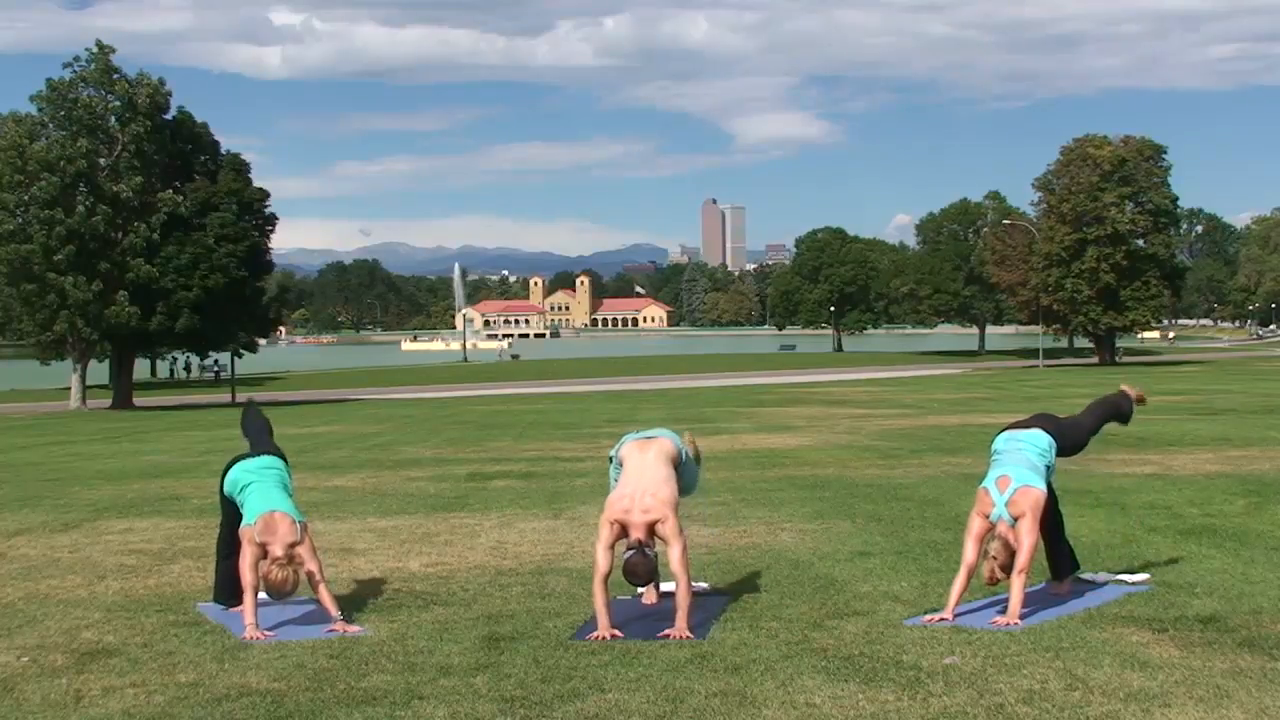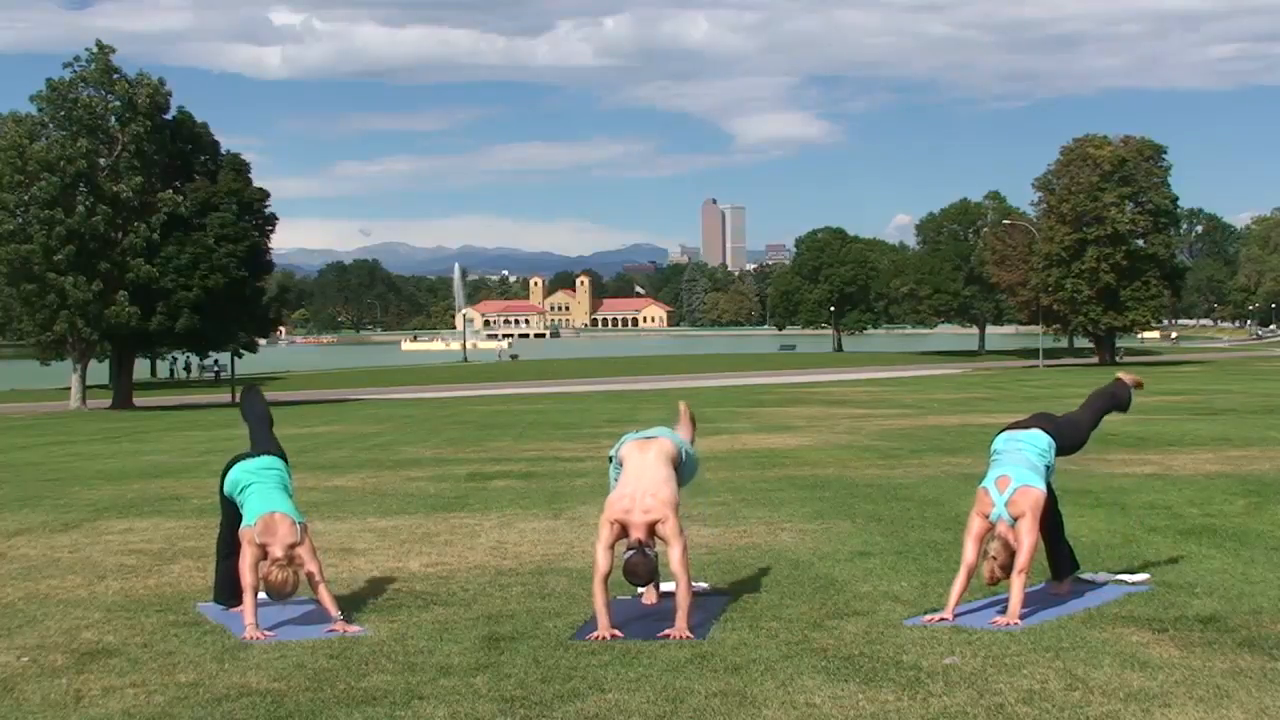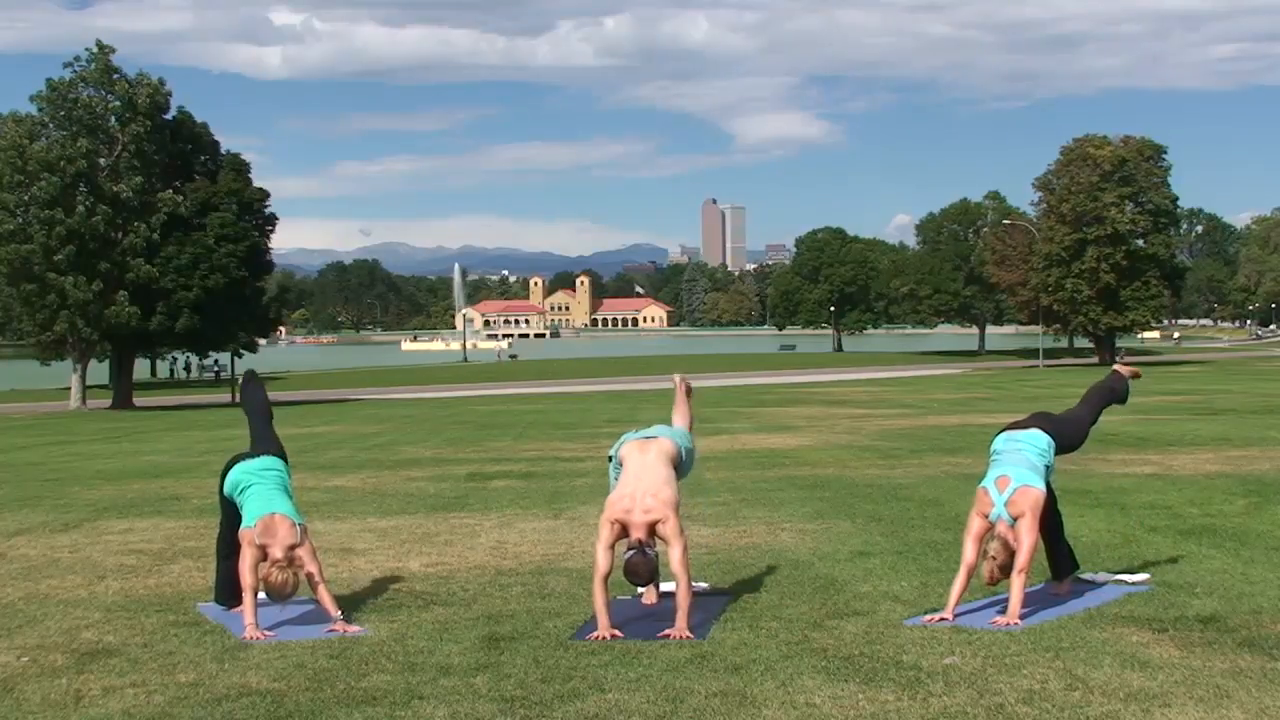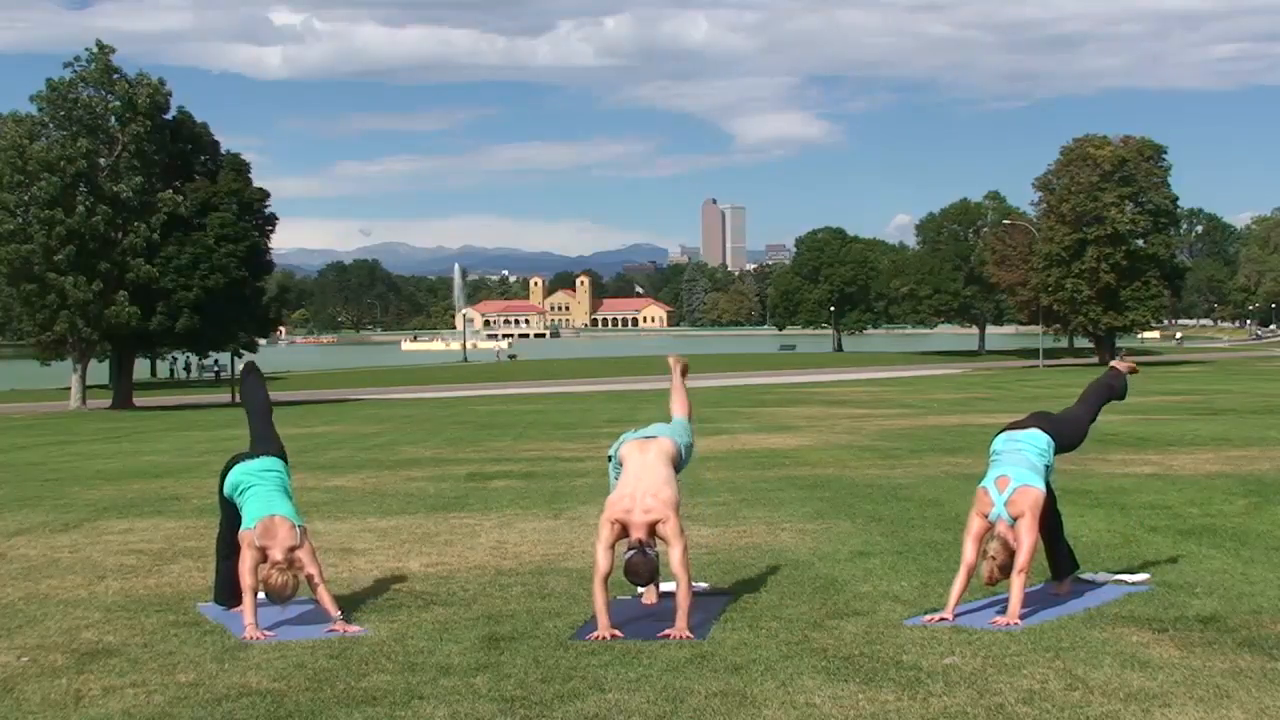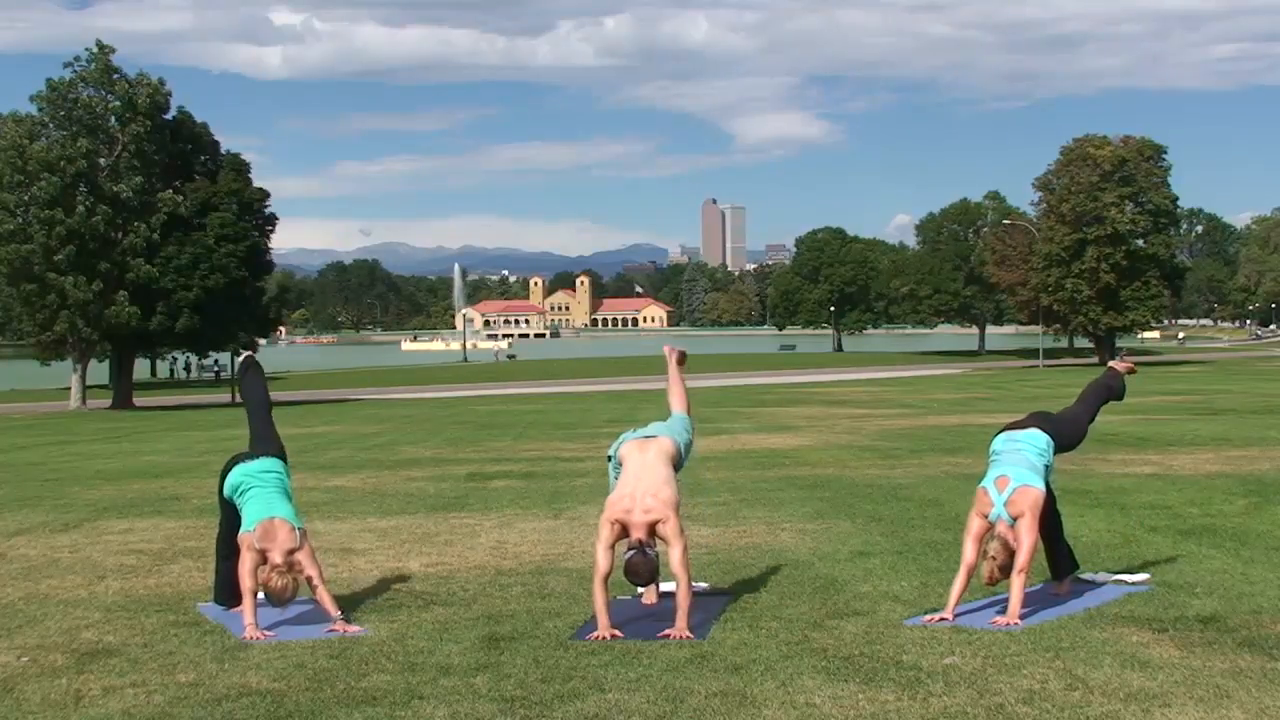
dt=0.1s
person 1, frame 1
left shoulder: (298, 538)
right shoulder: (253, 539)
left elbow: (318, 581)
right elbow: (249, 587)
left wrist: (338, 618)
right wrist: (250, 626)
left hip: (272, 465)
right hip: (237, 475)
left knee: (261, 437)
right knee: (230, 542)
left ankle: (251, 411)
right ankle: (228, 598)
person 1, frame 2
left shoulder: (299, 539)
right shoulder: (252, 540)
left elbow: (318, 581)
right elbow: (249, 587)
left wrist: (338, 618)
right wrist: (250, 626)
left hip: (272, 464)
right hip: (237, 475)
left knee: (262, 427)
right knee: (230, 543)
left ankle: (249, 395)
right ankle: (227, 598)
person 1, frame 3
left shoulder: (298, 541)
right shoulder: (252, 542)
left elbow: (318, 582)
right elbow: (248, 588)
left wrist: (339, 617)
right wrist: (250, 626)
left hip: (271, 464)
right hip: (238, 475)
left knee: (261, 420)
right knee: (230, 542)
left ankle: (250, 380)
right ankle: (227, 599)
person 1, frame 4
left shoulder: (298, 542)
right shoulder: (252, 543)
left elbow: (318, 583)
right elbow: (248, 589)
left wrist: (338, 618)
right wrist: (250, 626)
left hip: (271, 465)
right hip: (238, 475)
left knee: (261, 415)
right knee: (229, 542)
left ankle: (249, 372)
right ankle: (227, 599)
person 1, frame 5
left shoulder: (297, 543)
right shoulder: (251, 545)
left elbow: (318, 584)
right elbow: (247, 590)
left wrist: (339, 618)
right wrist: (250, 626)
left hip: (270, 467)
right hip: (237, 475)
left knee: (261, 413)
right knee: (229, 542)
left ankle: (248, 363)
right ankle: (226, 599)
person 2, frame 1
left shoulder: (663, 518)
right shoulder: (612, 519)
left elbow: (682, 577)
right elbow: (600, 578)
left wrist: (680, 627)
right wrist: (604, 626)
left hip: (667, 442)
right hip: (627, 446)
left knee: (687, 487)
left ankle: (690, 447)
right ankle: (650, 586)
person 2, frame 2
left shoulder: (665, 519)
right shoulder: (611, 520)
left elbow: (681, 578)
right elbow: (600, 577)
left wrist: (681, 626)
right wrist: (603, 626)
left hip: (668, 444)
right hip: (628, 446)
left knee: (686, 475)
left ankle: (684, 413)
right ankle: (651, 584)
person 2, frame 3
left shoulder: (665, 517)
right shoulder: (612, 519)
left elbow: (682, 576)
right elbow: (600, 577)
left wrist: (682, 625)
right wrist: (603, 625)
left hip: (667, 443)
right hip: (627, 446)
left knee: (682, 432)
left ankle: (681, 389)
right ankle: (650, 584)
person 2, frame 4
left shoulder: (666, 519)
right shoulder: (612, 520)
left elbow: (682, 577)
right elbow: (601, 576)
left wrist: (681, 626)
right wrist: (603, 625)
left hip: (667, 442)
right hip: (627, 446)
left knee: (681, 422)
left ankle: (676, 371)
right ankle: (650, 584)
person 2, frame 5
left shoulder: (665, 518)
right shoulder: (612, 520)
left elbow: (682, 576)
right elbow: (600, 576)
left wrist: (682, 625)
right wrist: (603, 625)
left hip: (667, 442)
right hip: (626, 447)
left knee: (680, 417)
left ankle: (672, 361)
right ankle: (650, 585)
person 3, frame 1
left shoulder: (1026, 508)
right shoulder: (982, 511)
left elbow: (1020, 570)
right elbow: (966, 566)
left wrist: (1013, 615)
right wrist: (948, 610)
left hip: (1045, 438)
right hip: (1008, 440)
left knee: (1089, 420)
right knee: (1048, 516)
left ankle: (1125, 396)
right ankle: (1063, 575)
person 3, frame 2
left shoulder: (1026, 509)
right shoulder: (982, 512)
left elbow: (1020, 570)
right elbow: (966, 565)
left wrist: (1013, 614)
right wrist: (948, 610)
left hip: (1045, 438)
right hip: (1008, 440)
left knee: (1089, 414)
right knee: (1048, 518)
left ankle: (1123, 384)
right ankle: (1063, 575)
person 3, frame 3
left shoulder: (1025, 508)
right shoulder: (981, 511)
left elbow: (1021, 569)
right elbow: (966, 566)
left wrist: (1013, 614)
right wrist: (948, 609)
left hip: (1044, 437)
right hip: (1007, 440)
left knee: (1085, 412)
right knee: (1047, 519)
left ankle: (1118, 376)
right ankle: (1063, 575)
person 3, frame 4
left shoulder: (1025, 509)
right shoulder: (981, 511)
left elbow: (1021, 569)
right elbow: (966, 566)
left wrist: (1012, 614)
right wrist: (948, 609)
left hip: (1043, 436)
right hip: (1007, 440)
left knee: (1084, 410)
right knee: (1046, 518)
left ankle: (1117, 371)
right ankle: (1063, 575)
person 3, frame 5
left shoulder: (1025, 509)
right shoulder: (981, 511)
left elbow: (1021, 569)
right elbow: (966, 566)
left wrist: (1013, 614)
right wrist: (949, 610)
left hip: (1043, 436)
right hip: (1007, 440)
left knee: (1083, 411)
right knee: (1046, 518)
left ankle: (1114, 372)
right ankle: (1064, 574)
